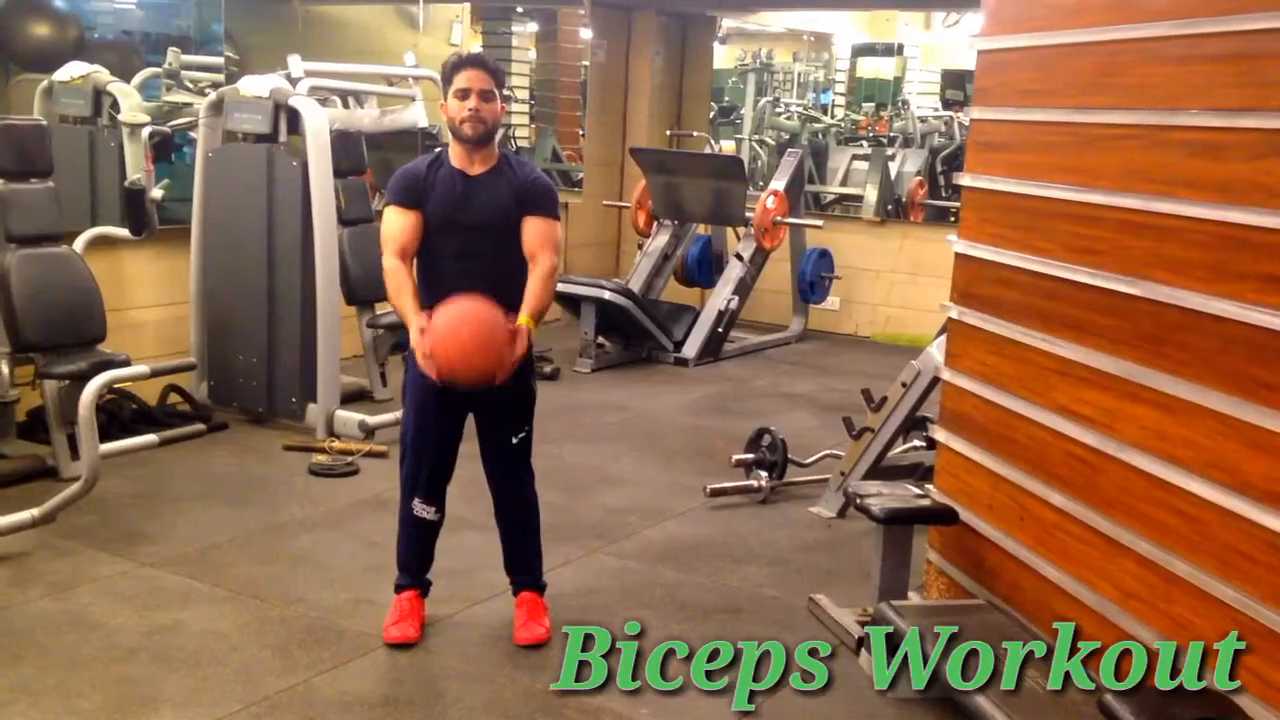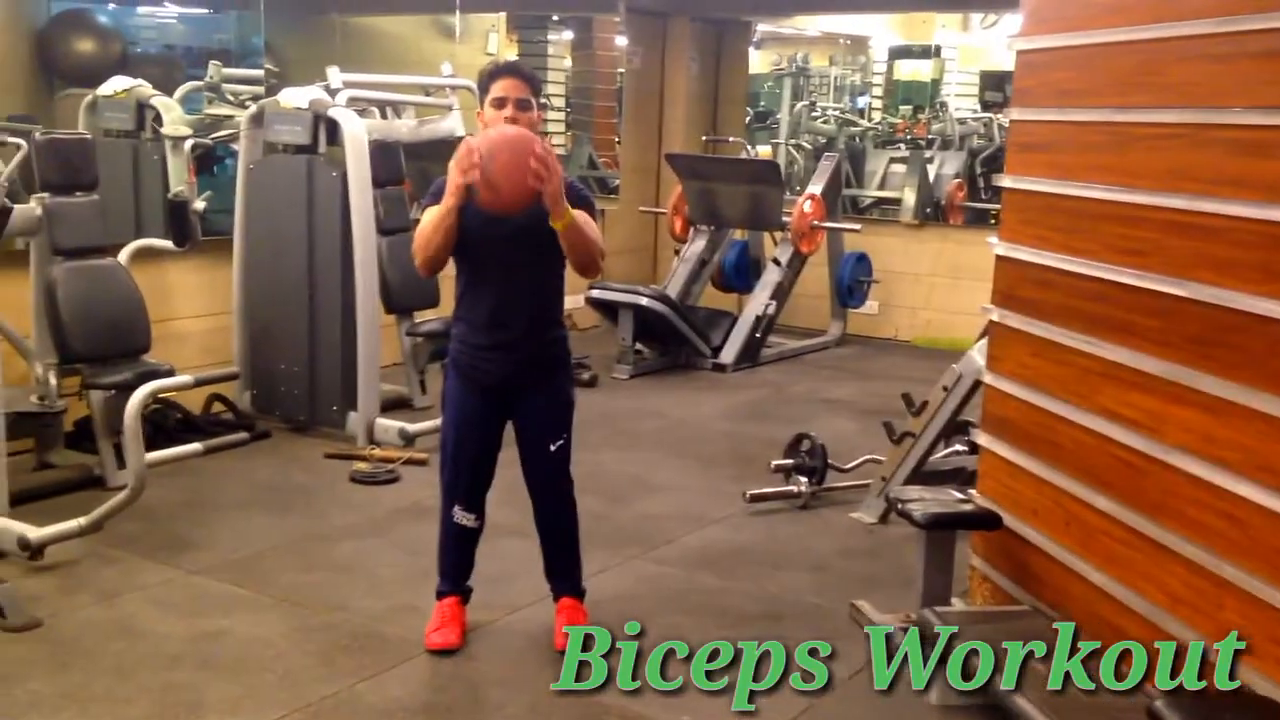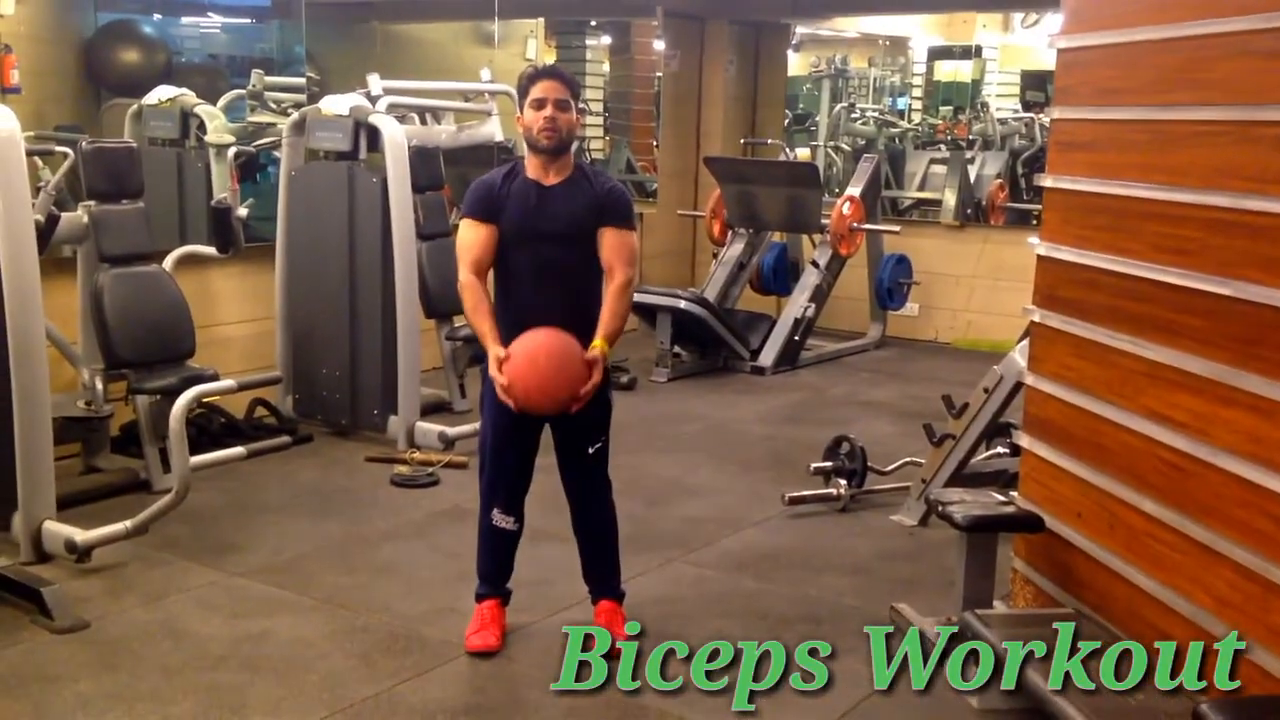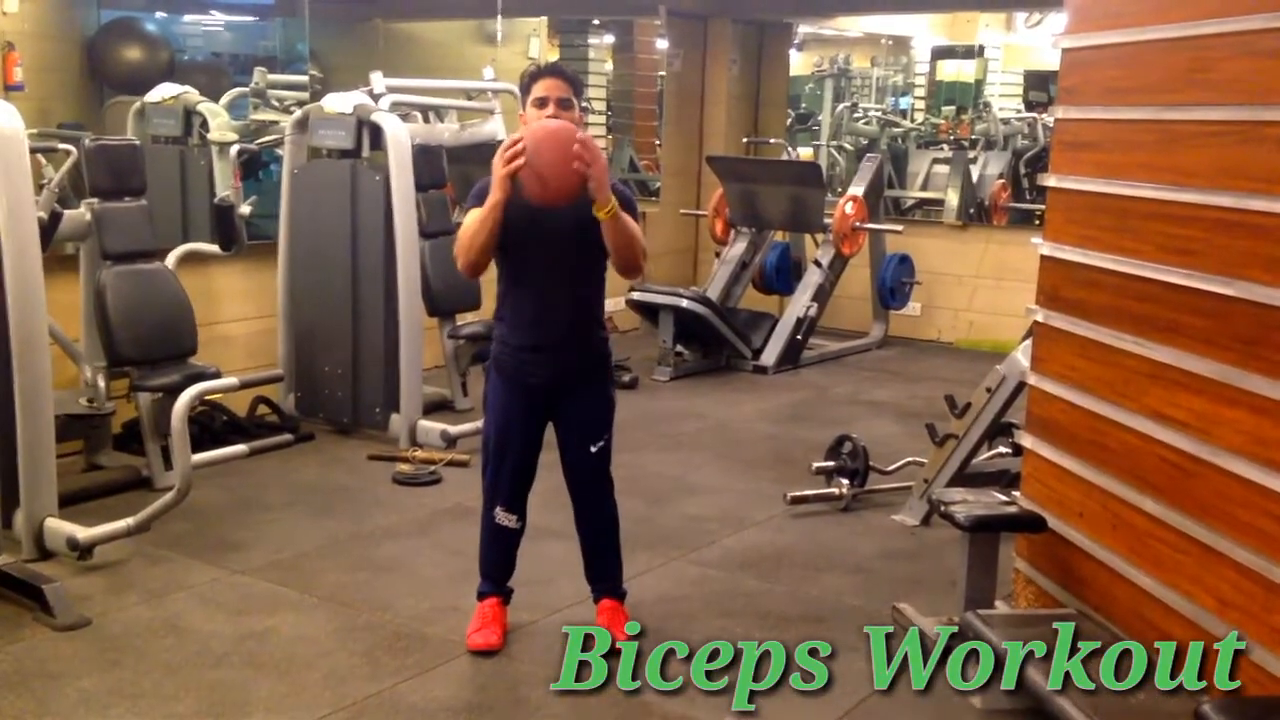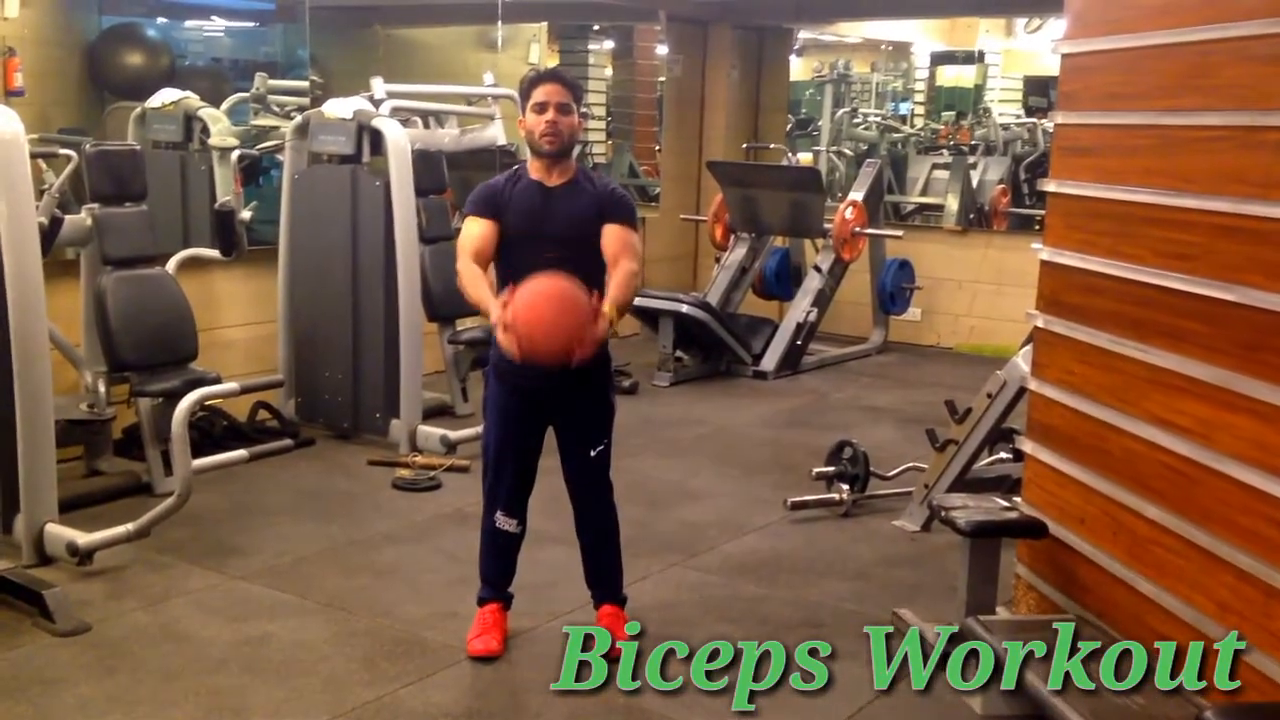
dt=1s
person 1, frame 1
left shoulder: (530, 185)
right shoulder: (414, 179)
left elbow: (544, 262)
right elbow: (395, 259)
left wrist: (524, 328)
right wrist: (415, 324)
left hip: (507, 357)
right hip: (433, 355)
left knee: (513, 478)
right knee: (422, 477)
left ankle: (529, 591)
right ankle: (410, 590)
person 1, frame 2
left shoulder: (565, 188)
right shoulder: (451, 185)
left elbow: (592, 262)
right elbow: (424, 260)
left wrist: (556, 208)
right wrist: (455, 199)
left hip: (544, 365)
right hip: (473, 363)
left knee: (553, 485)
right knee: (462, 486)
left ankle: (569, 598)
right ankle: (451, 597)
person 1, frame 3
left shoulder: (606, 195)
right shoulder: (490, 191)
left elbow: (620, 277)
right elbow: (471, 275)
left wrist: (600, 348)
right wrist: (494, 348)
left hip: (582, 367)
right hip: (511, 365)
left knee: (590, 488)
right knee: (501, 487)
left ankle: (608, 600)
right ankle: (490, 600)
person 1, frame 4
left shoulder: (607, 189)
right shoulder: (493, 187)
left elbow: (633, 265)
right elbow: (467, 263)
left wrist: (601, 197)
right wrist: (500, 196)
left hip: (585, 368)
right hip: (514, 366)
left knee: (593, 487)
right knee: (503, 487)
left ankle: (609, 600)
right ankle: (492, 598)
person 1, frame 5
left shoulder: (607, 198)
right shoulder: (494, 195)
left elbow: (625, 266)
right elbow: (468, 264)
left wrist: (605, 316)
right wrist: (495, 310)
left hip: (586, 371)
right hip: (513, 371)
left knee: (593, 491)
right knee: (505, 492)
left ankle: (610, 605)
right ankle: (493, 603)
